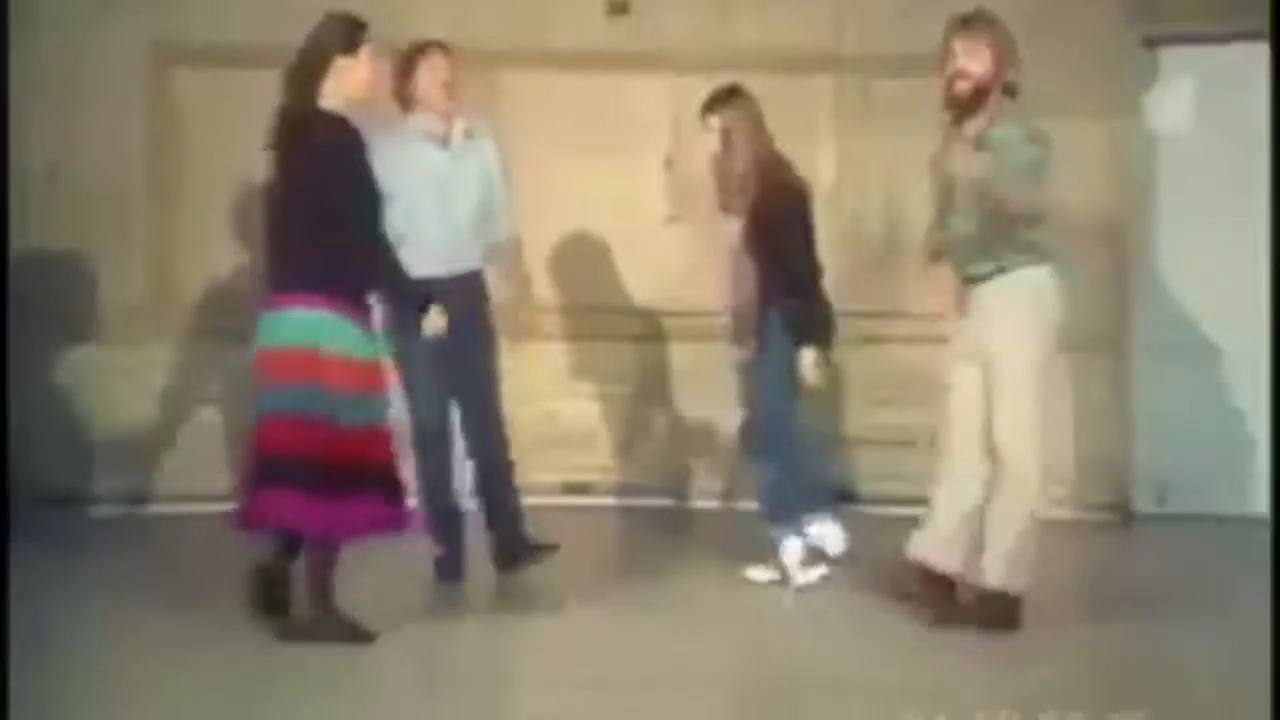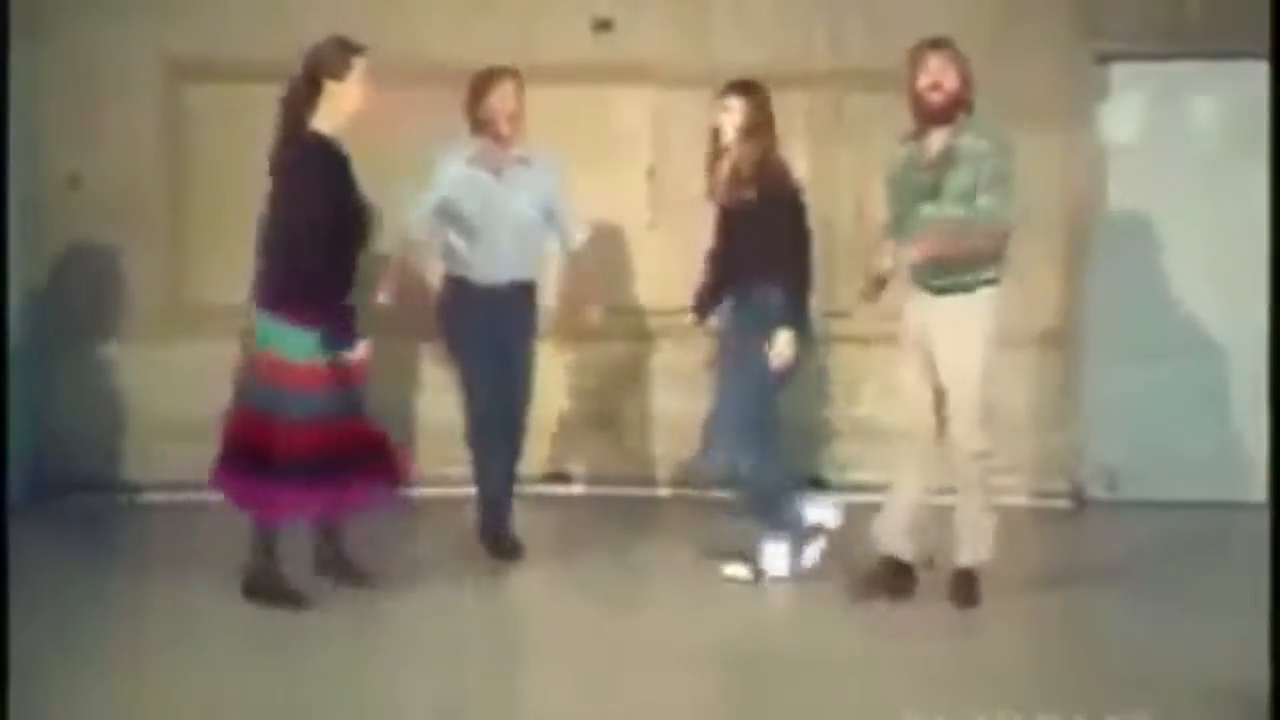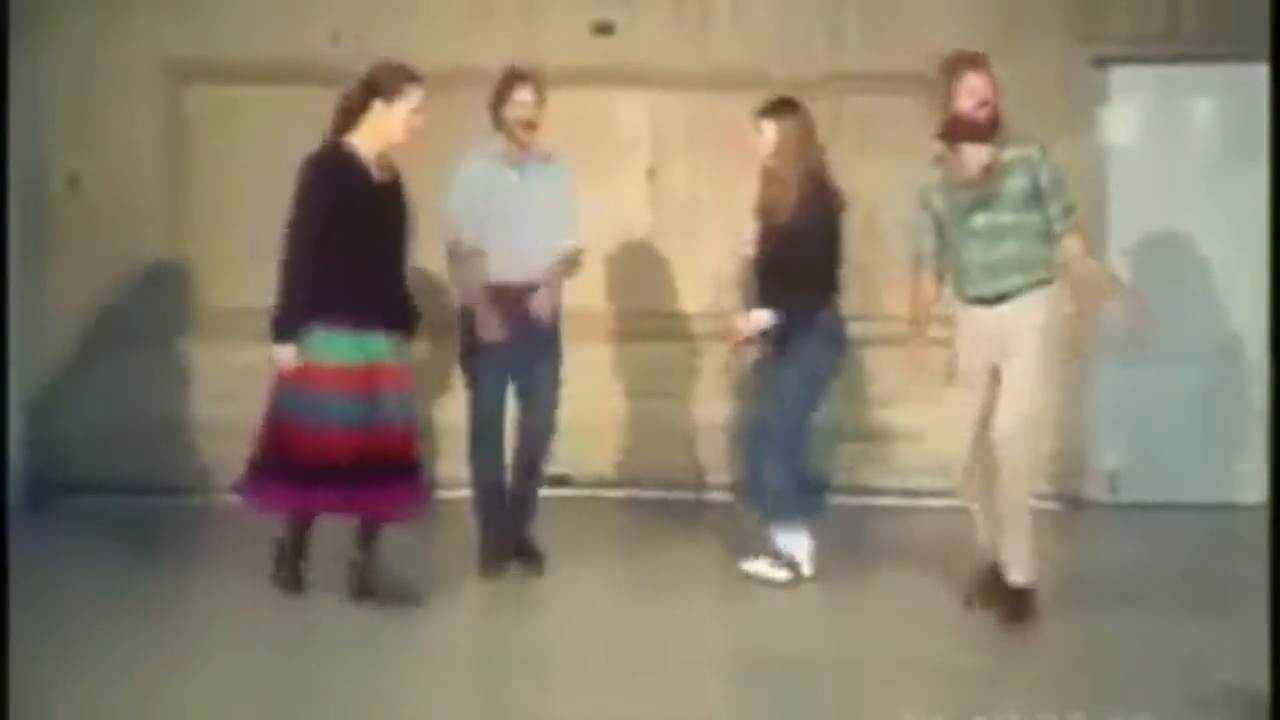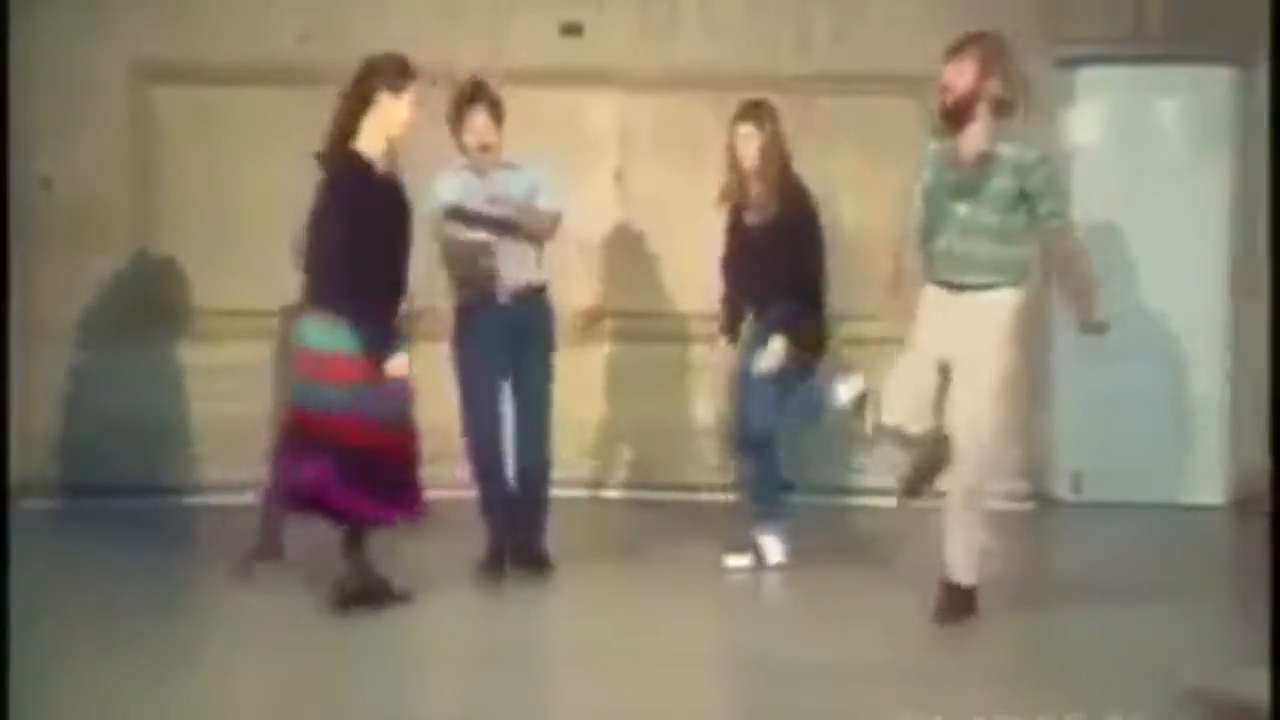
dt=1s
person 1, frame 1
left shoulder: (1020, 137)
right shoulder: (952, 139)
left elbow: (1016, 216)
left wrist: (982, 184)
right wrist: (933, 247)
left hip: (1018, 292)
right hip: (970, 297)
left knee: (1015, 444)
right knee: (964, 440)
left ankle: (1001, 589)
right ankle: (939, 564)
person 1, frame 2
left shoulder: (987, 149)
right shoulder: (906, 159)
left elbow: (988, 234)
left wrist: (927, 247)
right wrist: (881, 272)
left hip: (968, 304)
right hip: (917, 304)
left knee: (966, 441)
right knee: (915, 434)
left ankle: (969, 565)
right ankle: (897, 555)
person 1, frame 3
left shoulder: (1030, 160)
right shoulder: (935, 183)
left elbow: (1066, 236)
right elbow: (928, 264)
left wrist: (1112, 286)
right wrist: (919, 331)
left hip: (1027, 313)
right hip: (972, 320)
left knee: (1013, 436)
right knee: (964, 445)
left ankle: (1019, 578)
right ankle: (999, 557)
person 1, frame 4
left shoulder: (1024, 161)
right shoulder: (935, 154)
left elbow: (1057, 238)
left wrist: (1086, 307)
right wrist: (905, 270)
left hip: (988, 310)
right hip: (934, 304)
left knee: (971, 445)
right knee: (895, 422)
left ankle: (961, 582)
person 2, frame 1
left shoulder: (302, 135)
right shoulder: (337, 138)
right elbow: (363, 237)
right wrist: (416, 301)
left hip: (294, 309)
right hip: (325, 313)
left knee: (304, 452)
right knee: (335, 452)
left ankle: (279, 567)
right ankle: (320, 607)
person 2, frame 2
left shoulder: (310, 151)
right shoulder: (315, 157)
right elbow: (315, 250)
right wrist: (342, 332)
left hip: (303, 313)
right hip: (301, 320)
left knee: (330, 429)
right knee: (294, 437)
left ankle: (328, 547)
right ankle: (262, 567)
person 2, frame 3
left shoulder: (390, 177)
right shoulder: (327, 168)
right elbow: (301, 253)
left wrist: (407, 322)
right wrist: (287, 333)
left hip: (377, 335)
right hip: (329, 332)
left knee: (384, 451)
right knee: (319, 447)
left ankle: (367, 566)
right ankle: (292, 549)
person 2, frame 4
left shoulder: (381, 169)
right shoulder: (350, 175)
right elbow: (340, 268)
left wrist: (384, 338)
right wrist: (384, 346)
left hip: (368, 331)
right hip: (343, 339)
left knee: (377, 448)
right knee: (342, 440)
left ankle: (359, 573)
person 3, frame 1
left shoulder: (481, 145)
right shoulder: (387, 150)
left elbow: (497, 228)
right wrist: (380, 299)
left hip: (468, 291)
right hip: (414, 297)
left knee: (485, 421)
right knee: (431, 424)
left ankle: (508, 538)
right ankle: (448, 542)
person 3, frame 2
left shoulder: (542, 171)
right shoulder: (452, 168)
left elbow: (570, 237)
right elbow: (418, 231)
right wrist: (389, 286)
left hip: (517, 298)
right hip: (465, 297)
left knee: (512, 409)
right knee: (485, 406)
left ankle: (495, 516)
right ankle: (493, 515)
person 3, frame 3
left shoulder: (557, 171)
right shoulder: (473, 170)
left elbow: (570, 248)
right elbow: (459, 251)
left wrist: (552, 286)
right wrist: (481, 308)
left hip: (537, 306)
right hip: (488, 305)
left knee: (539, 421)
right knee: (487, 421)
left ankle: (518, 529)
right ankle: (492, 535)
person 3, frame 4
left shoulder: (528, 177)
right shoulder: (447, 185)
left elbow: (547, 225)
right elbow: (452, 245)
left wrist: (501, 211)
right wrist: (484, 259)
left hip: (530, 307)
right hip: (478, 310)
left knee: (533, 423)
right knee: (481, 428)
left ankle: (529, 538)
right ankle: (500, 539)
person 4, frame 1
left shoulder: (778, 186)
right shoulder: (759, 184)
left elbow: (801, 264)
left wrist: (809, 340)
right wrist: (754, 321)
left hip: (793, 324)
right hip: (778, 320)
left knee: (770, 431)
right knee: (770, 432)
left ankle: (812, 539)
right ankle: (806, 540)
person 4, frame 2
left shoulder: (773, 180)
right shoulder: (730, 181)
left elbow: (796, 256)
left wrist: (789, 324)
right wrist: (702, 308)
left hip: (771, 317)
right hip: (740, 315)
left knee: (735, 431)
right knee: (741, 431)
left ankle: (795, 535)
right ankle: (776, 550)
person 4, frame 3
left shoulder: (817, 199)
right shoulder: (782, 197)
left elbow: (819, 275)
left wrist: (771, 314)
right wrist: (762, 328)
left hip: (813, 332)
right hip: (789, 332)
left knee: (775, 433)
right knee: (760, 433)
left ankle: (793, 547)
right ankle: (790, 540)
person 4, frame 4
left shoulder: (793, 201)
right shoulder: (740, 205)
left elbow: (809, 275)
left wrist: (786, 335)
right wrist: (730, 332)
left hip: (793, 329)
right hip: (763, 326)
left knee: (757, 420)
right knee: (754, 428)
right ankle: (776, 525)
